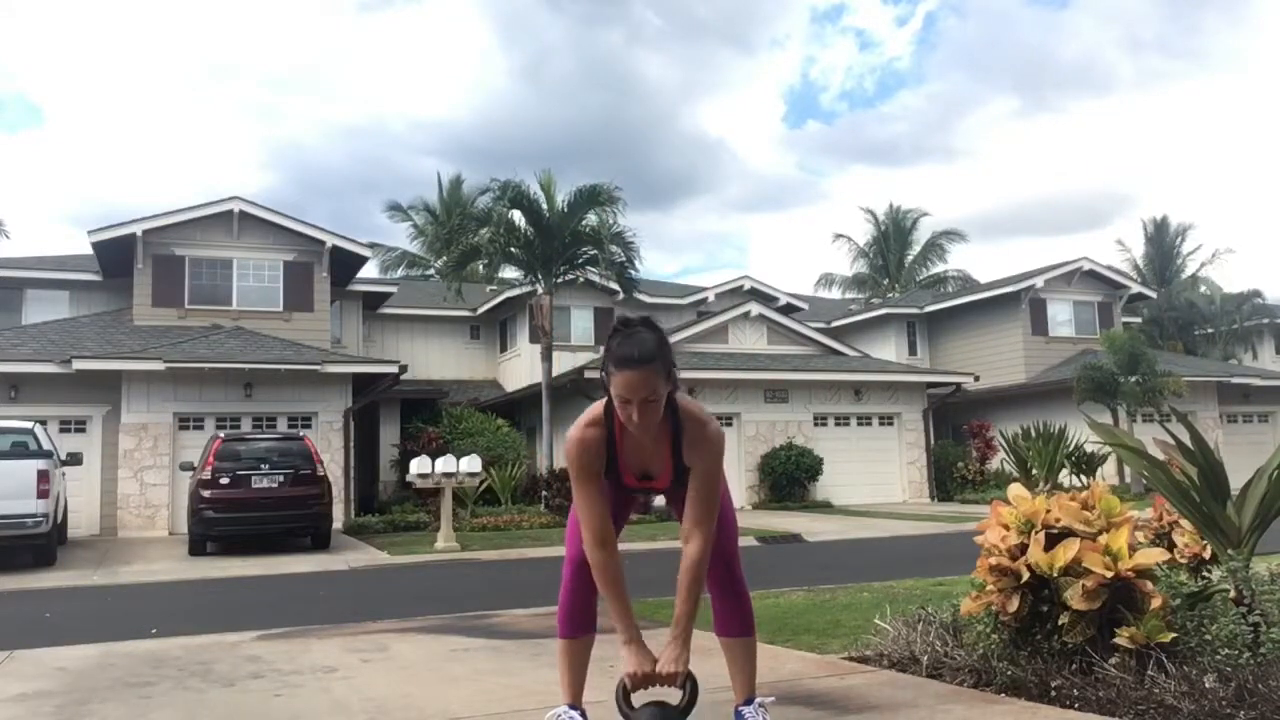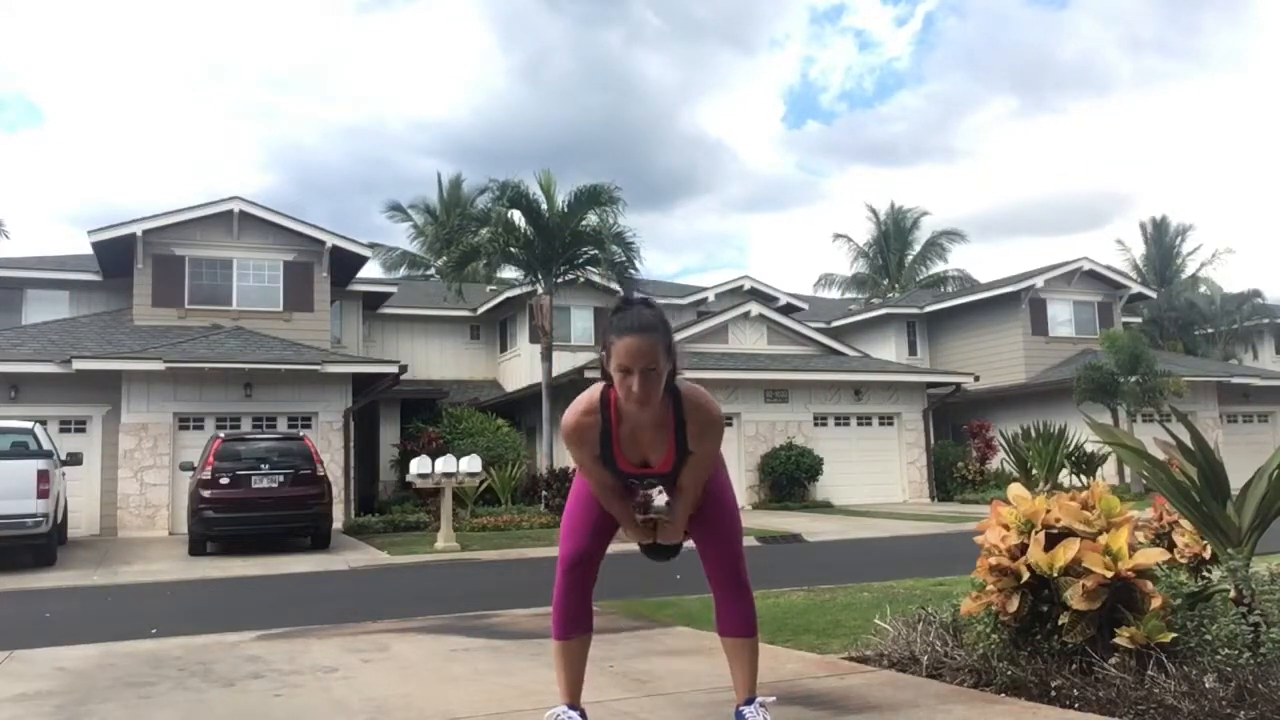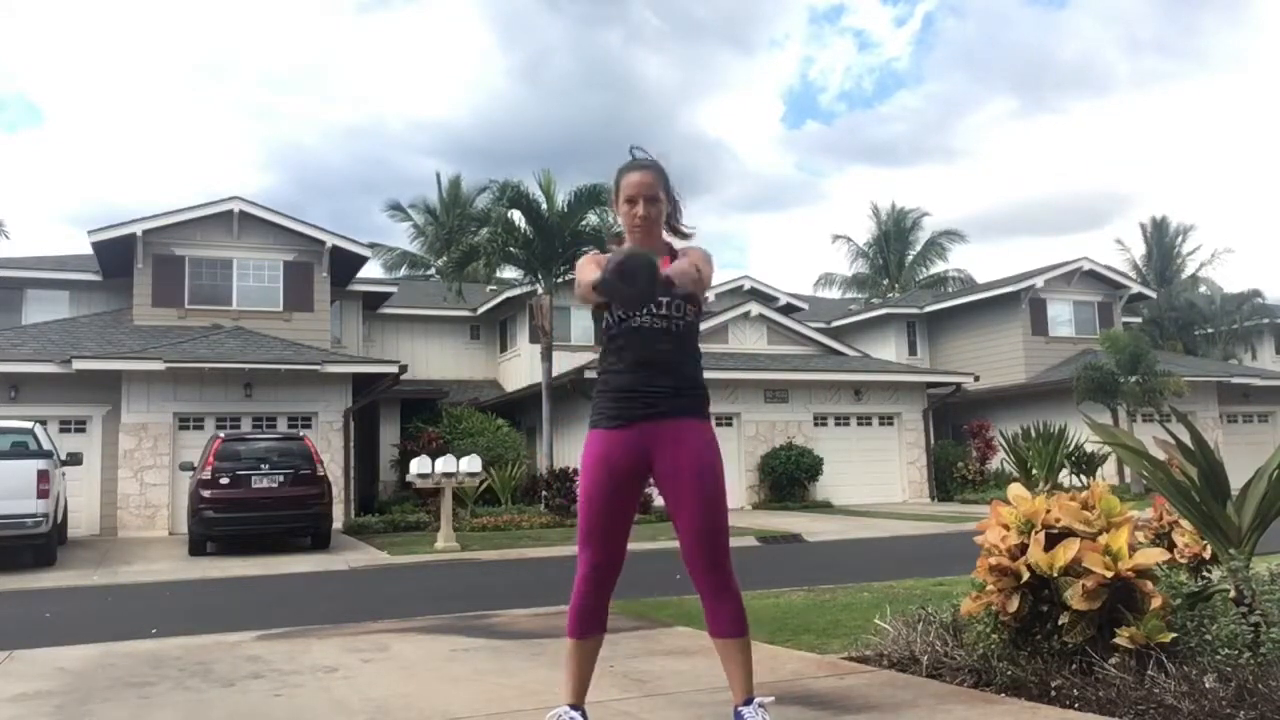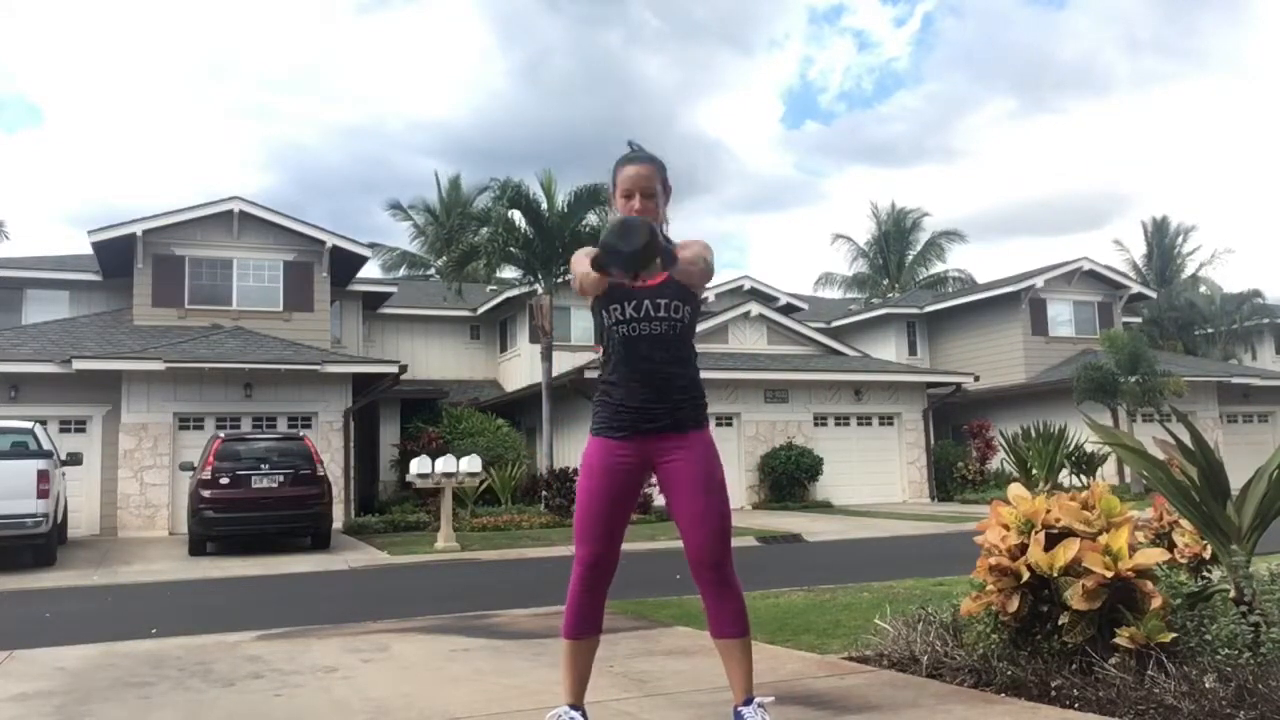
dt=0.5s
person 1, frame 1
left shoulder: (702, 432)
right shoulder: (585, 436)
left elbow: (697, 543)
right elbow: (599, 545)
left wrist: (679, 640)
right wrist: (630, 643)
left hip: (685, 476)
right hip: (612, 481)
left knee: (724, 568)
right knee: (579, 567)
person 1, frame 2
left shoulder: (702, 413)
right shoulder: (581, 420)
left elbow: (688, 485)
right elbow: (606, 485)
left wrist: (671, 528)
right wrist: (636, 525)
left hip: (688, 472)
right hip: (612, 475)
left knee: (729, 570)
right knee: (572, 566)
person 1, frame 3
left shoulder: (691, 260)
right shoulder: (596, 264)
left elbow: (697, 276)
right elbow: (590, 286)
left wrist: (670, 267)
right wrist: (617, 270)
left hip: (683, 423)
right hip: (614, 426)
left knee: (711, 565)
right knee: (595, 567)
person 1, frame 4
left shoulder: (691, 254)
right shoulder: (593, 260)
left elbow: (694, 267)
right elbow: (584, 279)
left wrist: (660, 256)
left hip: (683, 433)
right hip: (614, 433)
left knee: (713, 566)
right knee: (590, 567)
